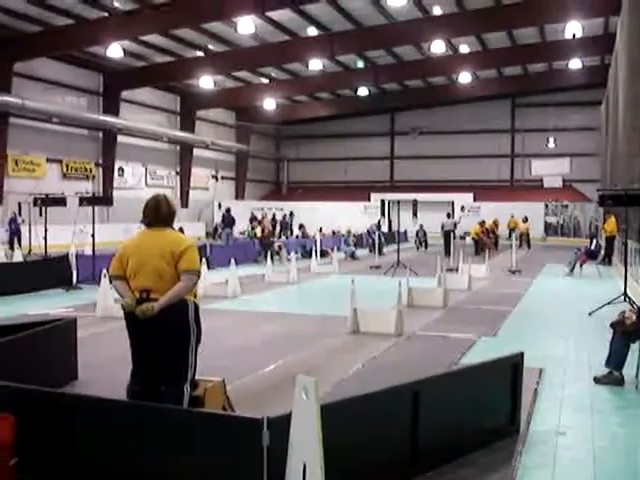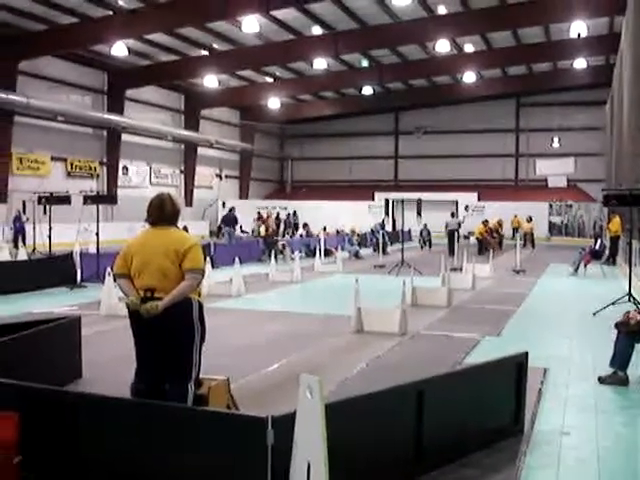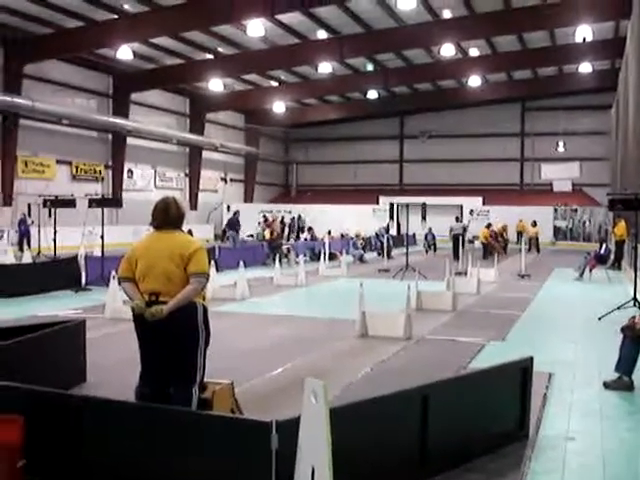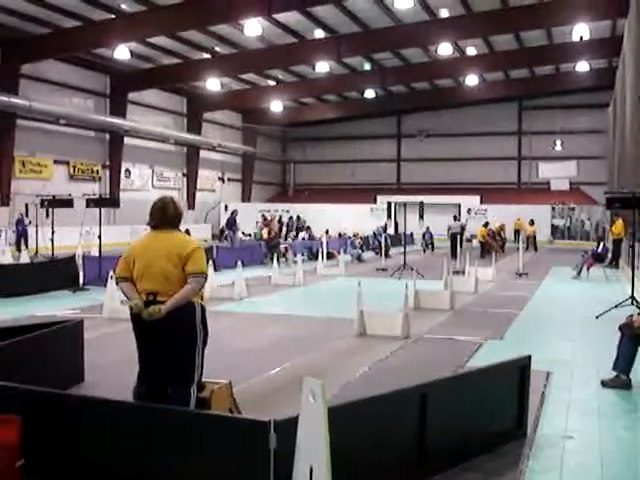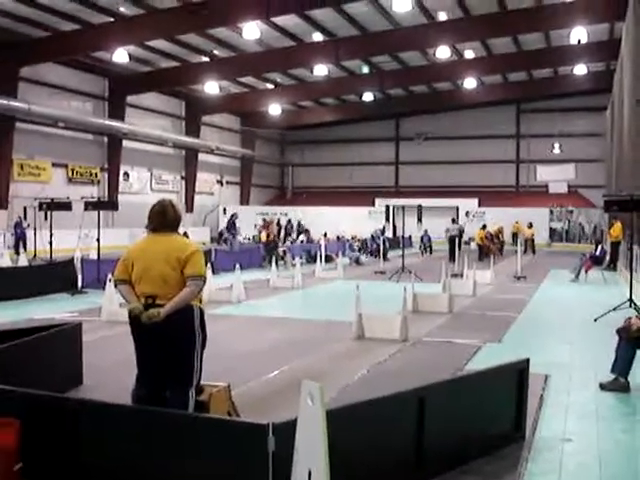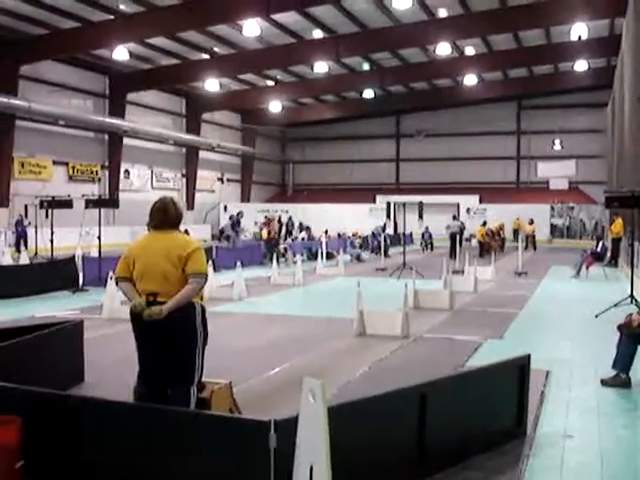
dt=0.2s
person 1, frame 1
left shoulder: (130, 244)
right shoulder: (182, 243)
left elbow: (116, 276)
right elbow: (188, 280)
left wrist: (129, 299)
right wrist: (159, 304)
left hip: (138, 314)
right hip: (175, 313)
left knee: (142, 372)
right knee: (177, 376)
person 1, frame 2
left shoulder: (134, 242)
right shoulder: (186, 242)
left elbow: (120, 274)
right elbow: (193, 279)
left wrist: (133, 297)
right wrist: (164, 303)
left hip: (142, 312)
right hip: (179, 312)
left knee: (146, 371)
right knee: (181, 374)
person 1, frame 3
left shoulder: (139, 246)
right shoulder: (191, 245)
left elbow: (125, 278)
right elbow: (198, 283)
left wrist: (138, 301)
right wrist: (168, 307)
left hip: (147, 316)
right hip: (184, 316)
left knee: (150, 375)
right knee: (186, 378)
person 1, frame 4
left shoulder: (137, 246)
right shoulder: (189, 245)
left elbow: (122, 278)
right elbow: (196, 282)
left wrist: (136, 301)
right wrist: (167, 307)
left hip: (145, 316)
right hip: (181, 315)
left knee: (148, 374)
right knee: (183, 378)
person 1, frame 5
left shoulder: (135, 249)
right shoulder: (188, 248)
left elbow: (121, 281)
right elbow: (195, 285)
left wrist: (135, 303)
right wrist: (166, 310)
left hip: (143, 319)
right hip: (180, 318)
left knee: (147, 377)
right knee: (182, 381)
person 1, frame 6
left shoulder: (136, 246)
right shoulder: (189, 245)
left elbow: (122, 278)
right elbow: (196, 283)
left wrist: (136, 300)
right wrist: (167, 307)
left hip: (145, 316)
right hip: (181, 316)
left knee: (148, 374)
right knee: (184, 378)
